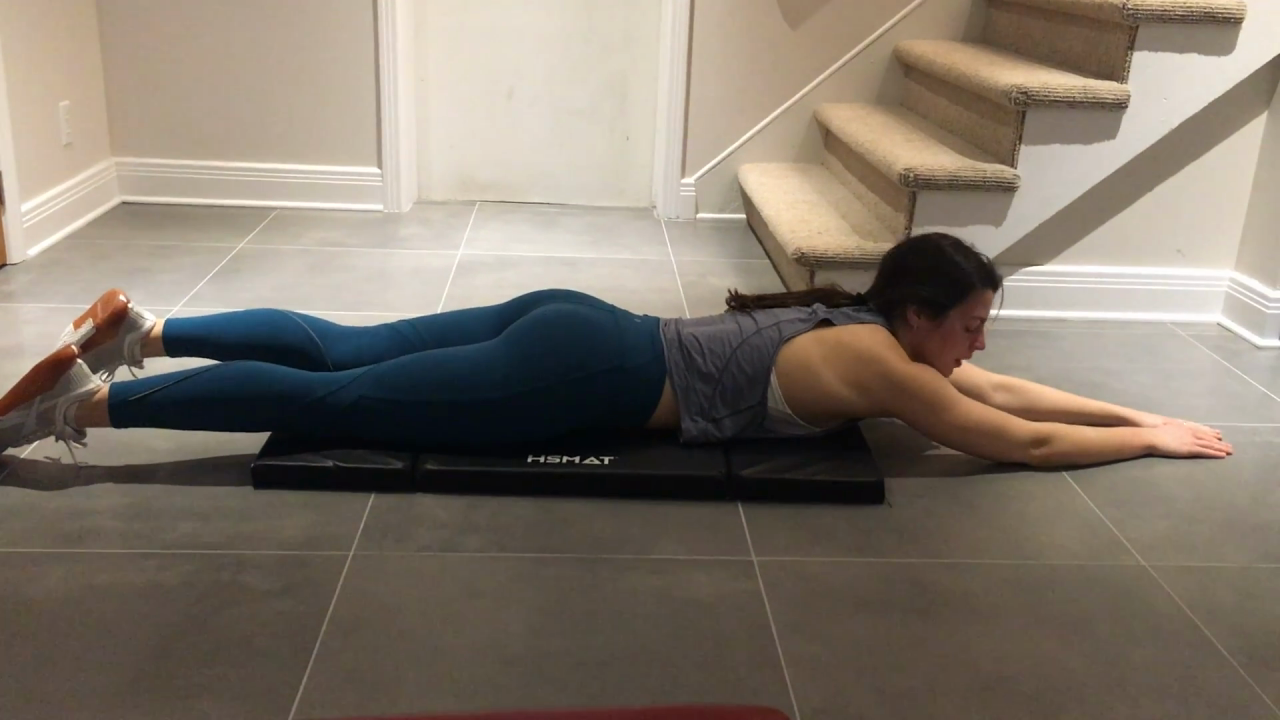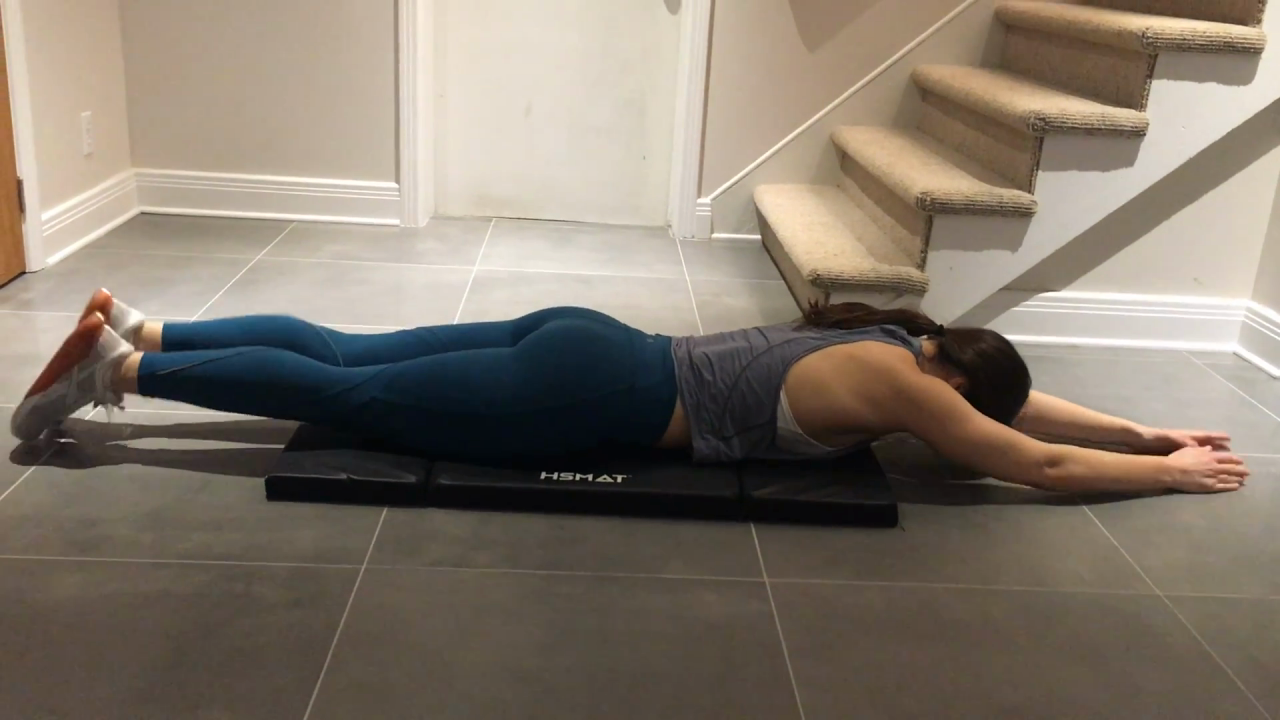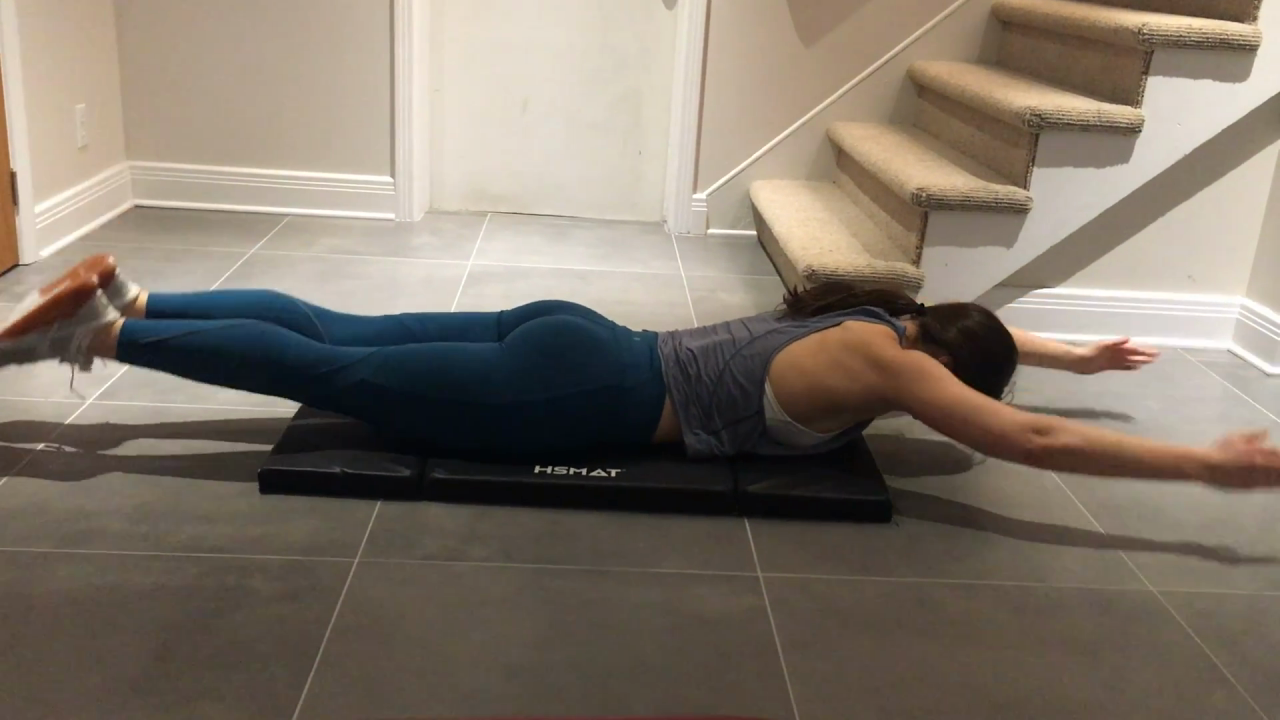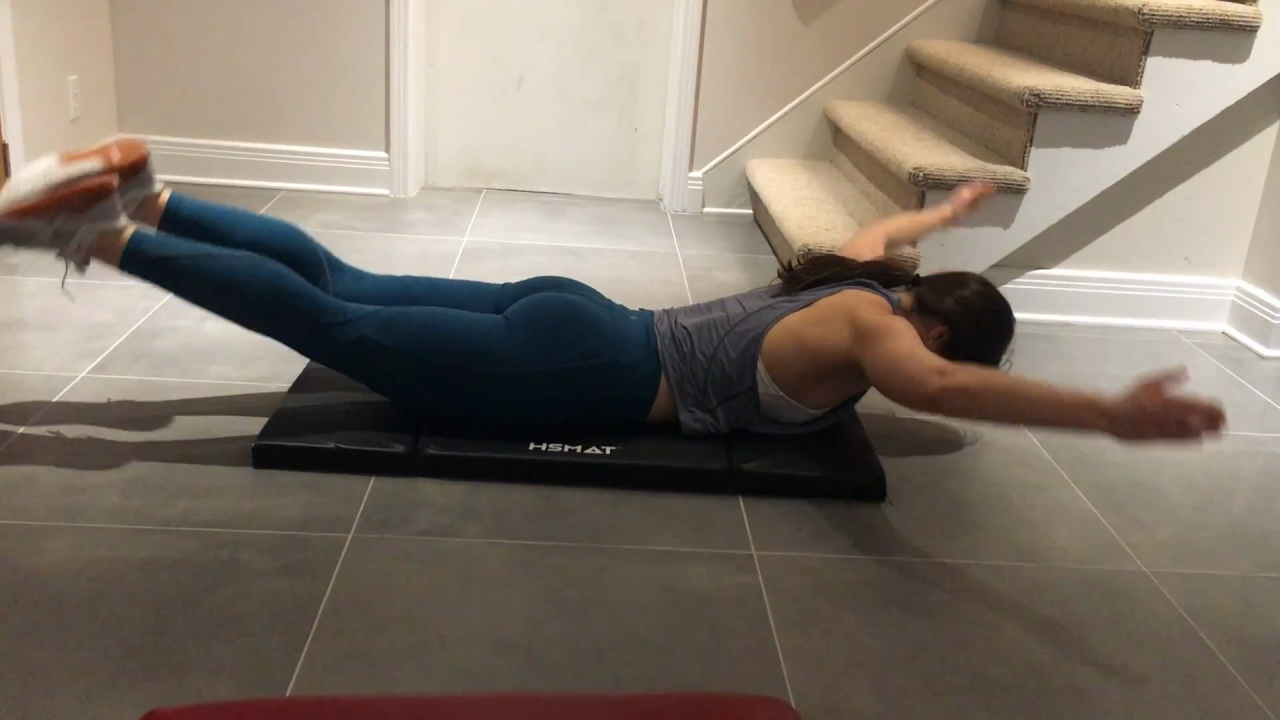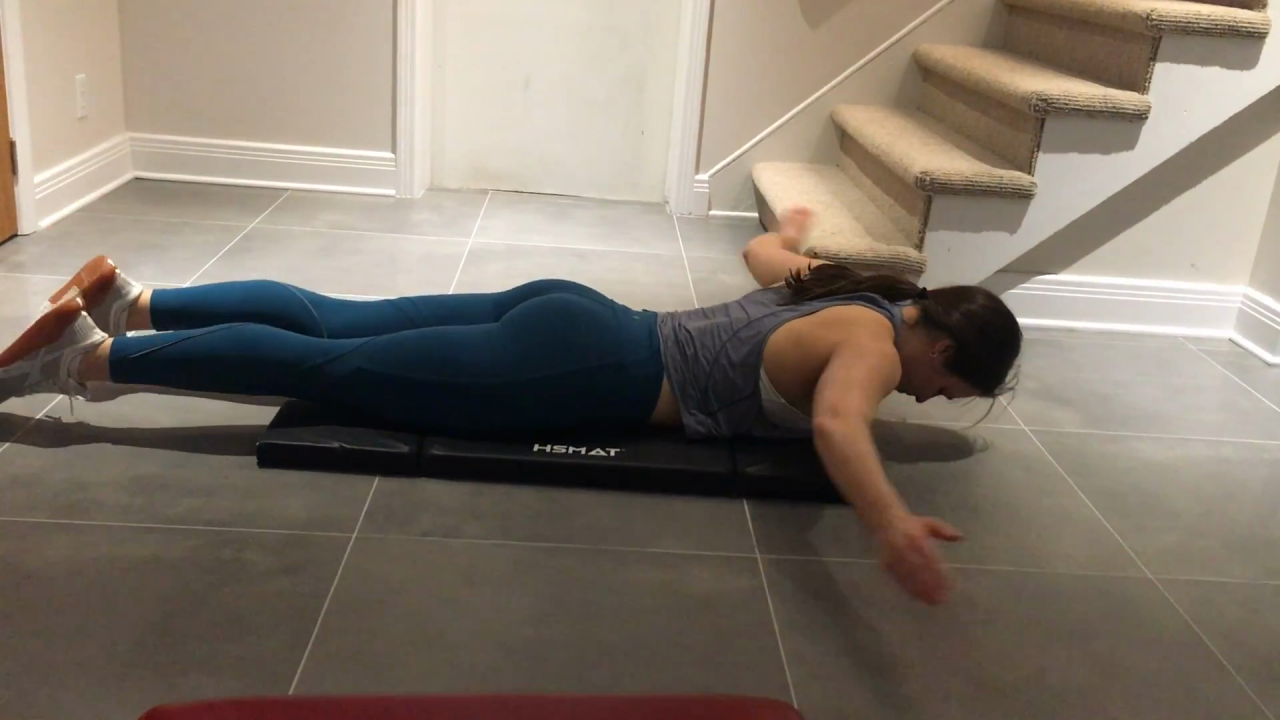
dt=1s
person 1, frame 1
left shoulder: (865, 321)
right shoulder: (881, 368)
left elbow: (999, 390)
right elbow: (1023, 442)
left wrist: (1132, 410)
right wrist: (1154, 441)
left hip: (573, 327)
right hip: (581, 378)
left knee: (341, 348)
right knee: (336, 402)
left ankle: (143, 326)
person 1, frame 2
left shoulder: (893, 344)
right shoulder: (894, 383)
left elbow: (1010, 398)
right elbow: (1036, 461)
left wrist: (1143, 429)
right wrist: (1175, 478)
left hip: (583, 346)
right hip: (590, 397)
left knee: (347, 355)
right knee: (348, 394)
left ankle: (139, 329)
right ankle: (122, 366)
person 1, frame 3
left shoulder: (880, 320)
right shoulder: (881, 363)
left elbow: (971, 345)
right elbow: (1027, 440)
left wrist: (1075, 352)
left hip: (568, 347)
right hip: (576, 398)
left knee: (337, 335)
right knee: (336, 374)
left ankle: (124, 299)
person 1, frame 4
left shoulder: (853, 279)
right shoulder: (868, 326)
left elbow: (893, 233)
right elbow: (931, 385)
left wrist: (955, 205)
right wrist: (1109, 413)
left hip: (562, 322)
right hip: (573, 370)
left knee: (333, 289)
right knee: (330, 331)
left ankle: (144, 195)
right ankle: (105, 236)
person 1, frame 5
left shoulder: (838, 292)
right shoulder: (872, 339)
left elbow: (761, 253)
right elbow: (835, 422)
left wrist: (792, 227)
right wrist: (889, 524)
left hip: (567, 316)
right hip: (578, 371)
left knee: (331, 323)
right knee: (329, 368)
left ankle: (128, 301)
right ankle: (92, 354)
